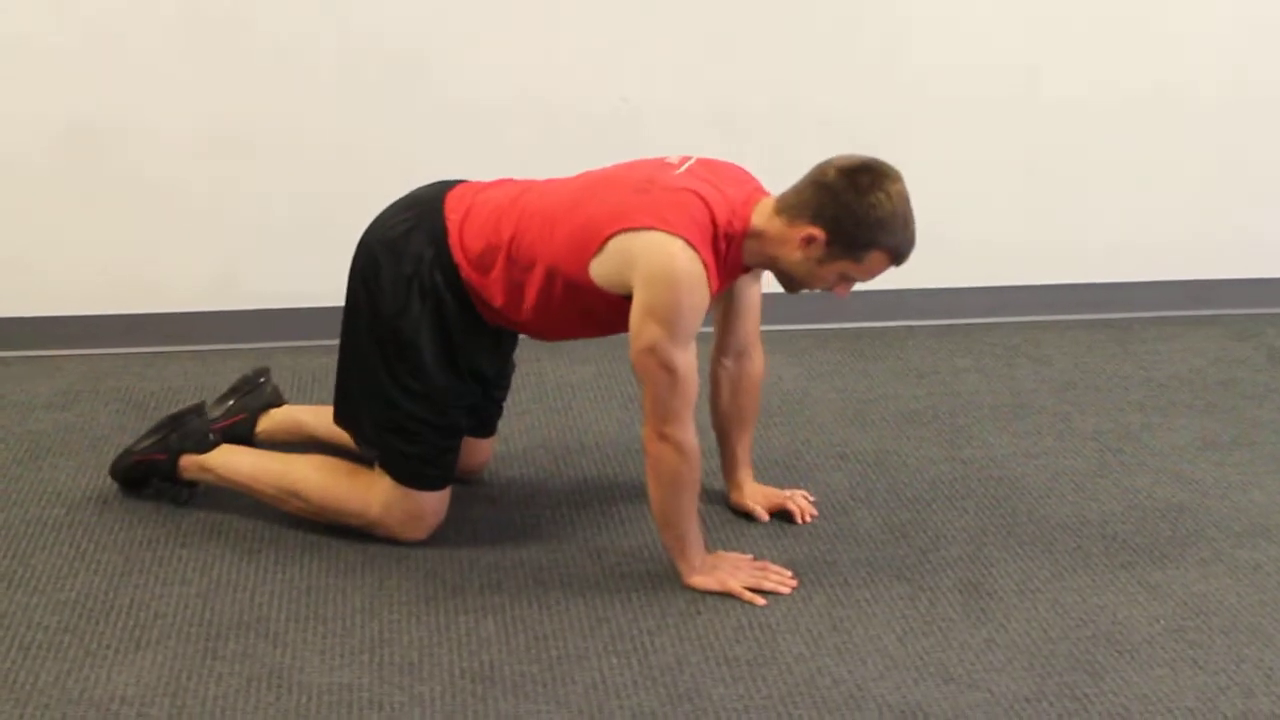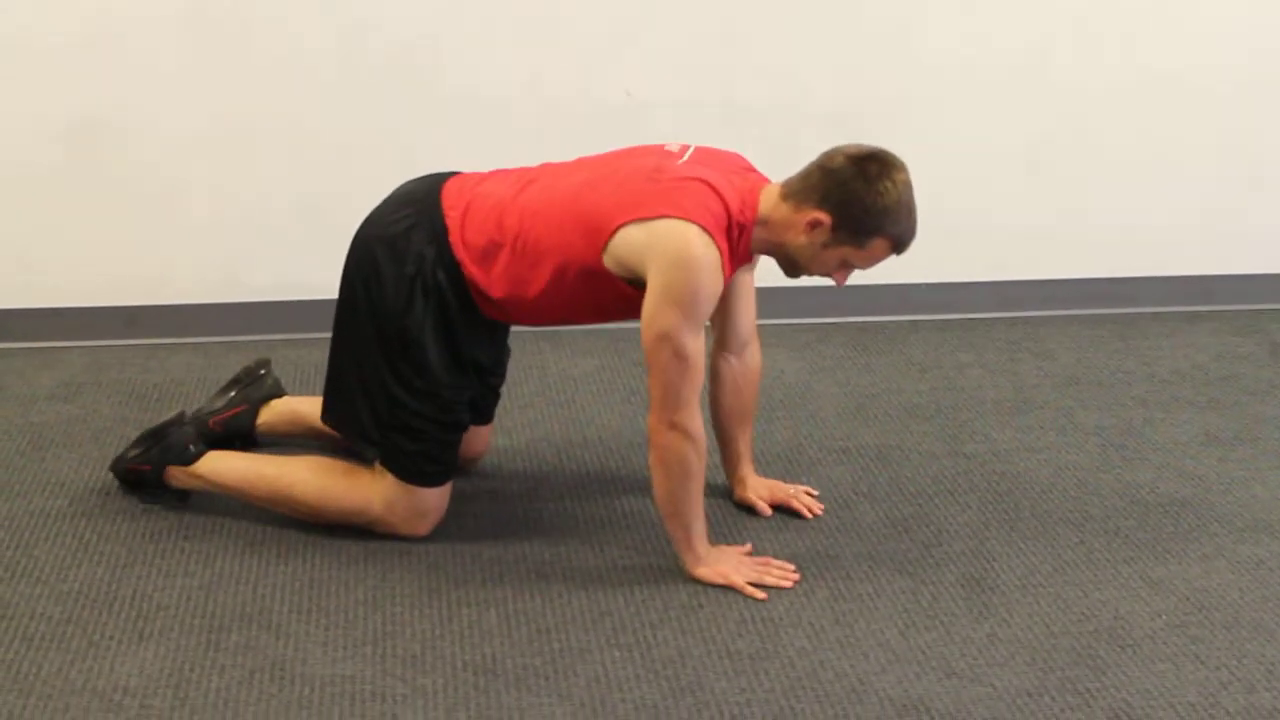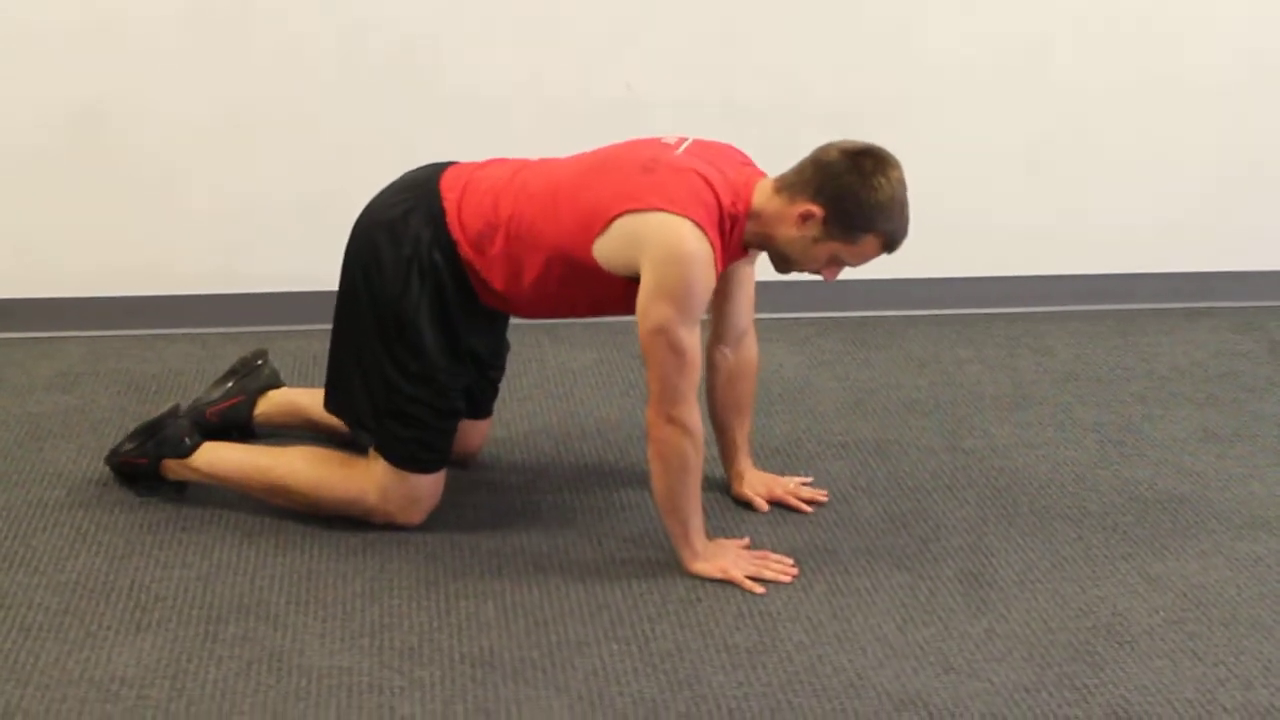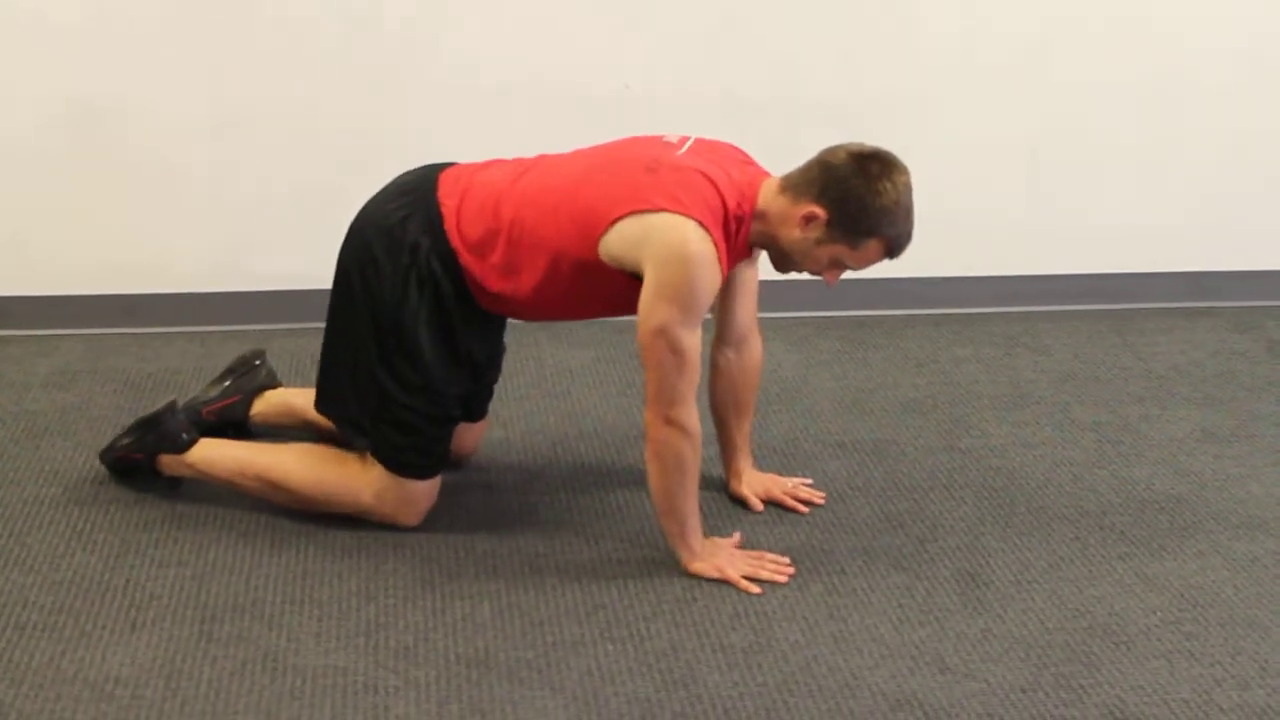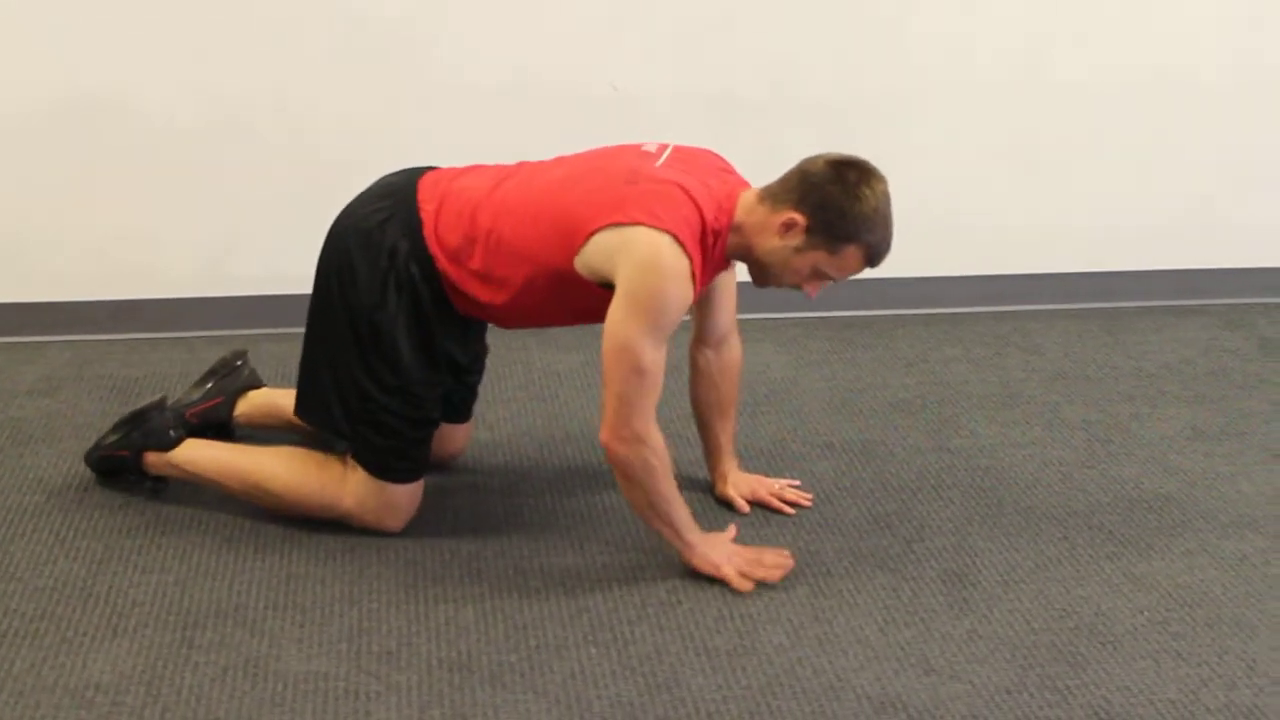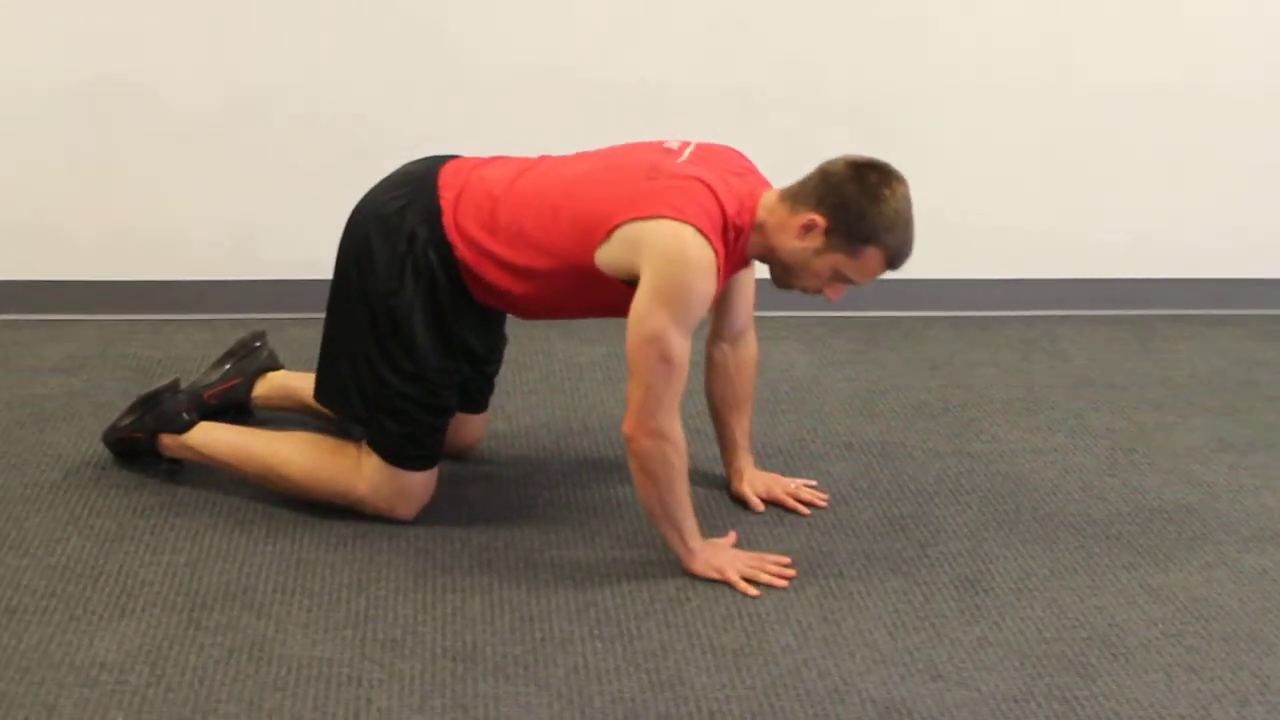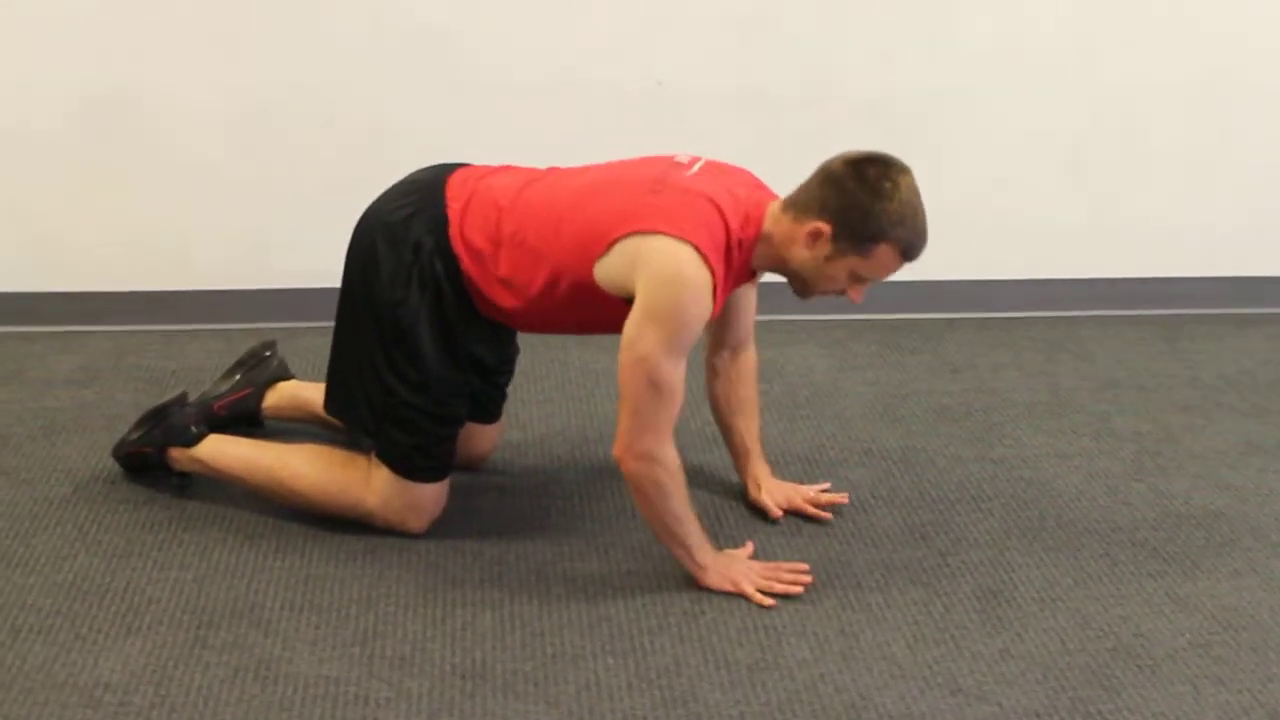
dt=0.4s
person 1, frame 1
left shoulder: (750, 209)
right shoulder: (678, 262)
left elbow: (740, 357)
right elbow: (668, 434)
left wrist: (741, 479)
right wrist: (694, 562)
left hip: (460, 241)
right hip: (416, 273)
left knee: (465, 457)
right knee: (409, 511)
left ankle: (261, 416)
right ankle: (196, 453)
person 1, frame 2
left shoulder: (744, 194)
right shoulder: (692, 249)
left elbow: (735, 350)
right elbow: (673, 422)
left wrist: (744, 474)
right wrist: (698, 556)
left hip: (450, 227)
right hip: (413, 268)
left knee: (462, 447)
right knee: (409, 507)
left ankle: (262, 408)
right ankle: (185, 461)
person 1, frame 3
left shoulder: (743, 189)
right shoulder: (684, 244)
left elbow: (733, 343)
right elbow: (671, 416)
left wrist: (743, 468)
right wrist: (695, 550)
left hip: (452, 221)
right hip: (413, 251)
left knee: (462, 441)
right knee: (403, 496)
left ankle: (260, 399)
right ankle: (180, 452)
person 1, frame 4
left shoulder: (746, 190)
right shoulder: (689, 245)
left elbow: (737, 342)
right elbow: (669, 419)
left wrist: (741, 467)
right wrist: (693, 551)
left hip: (449, 221)
right hip: (411, 258)
left knee: (455, 441)
right knee: (400, 497)
left ankle: (257, 398)
right ankle: (178, 447)
person 1, frame 5
left shoulder: (726, 197)
right shoulder: (663, 256)
left elbow: (716, 343)
right elbow: (625, 436)
left wrist: (726, 468)
right wrist: (695, 547)
left hip: (428, 223)
right hip: (390, 261)
left knee: (443, 444)
right knee: (382, 504)
left ankle: (241, 399)
right ankle: (164, 446)
person 1, frame 6
left shoulder: (745, 194)
right shoulder: (687, 250)
left elbow: (732, 341)
right elbow: (648, 430)
left wrist: (741, 465)
right wrist: (693, 550)
left hip: (450, 209)
right hip: (409, 247)
left knee: (458, 432)
right knee: (396, 488)
left ankle: (259, 379)
right ankle: (179, 427)
person 1, frame 7
left shoulder: (752, 208)
right shoulder: (683, 268)
left elbow: (731, 351)
right elbow: (640, 451)
left wrist: (757, 474)
right wrist: (707, 564)
left hip: (457, 216)
right hip: (415, 258)
left knee: (470, 443)
right knee: (407, 502)
left ankle: (269, 389)
right ankle: (187, 441)
